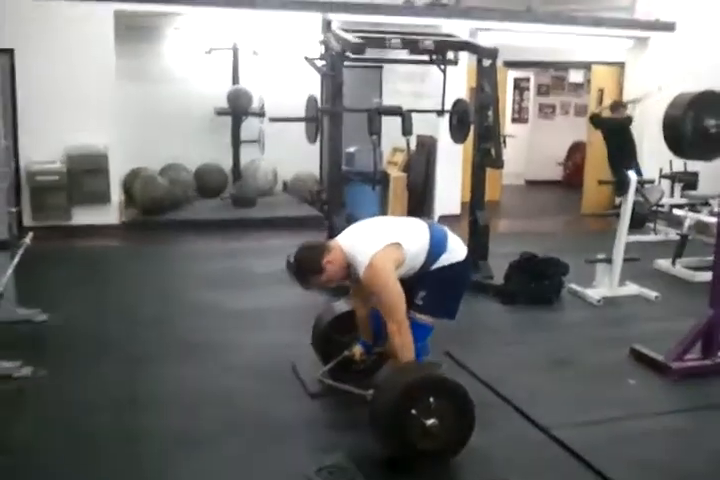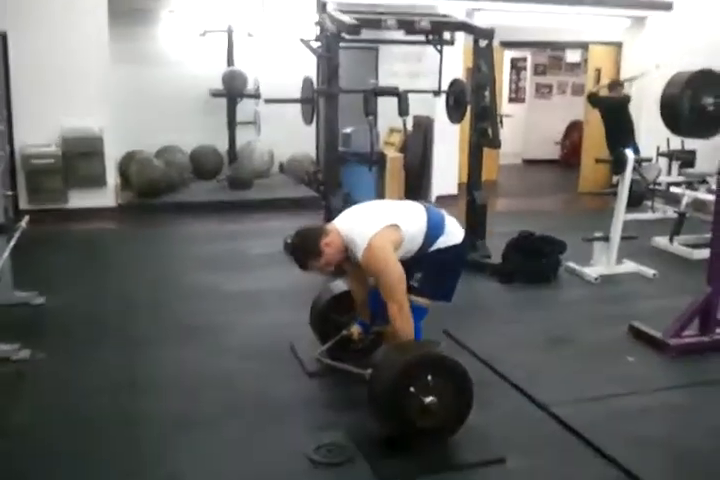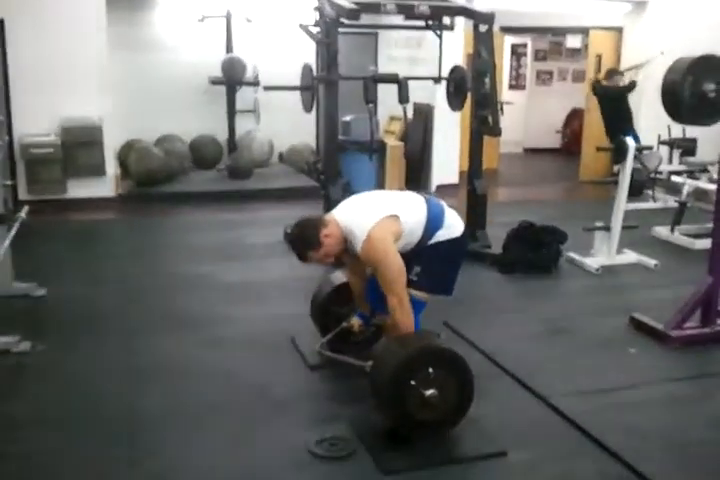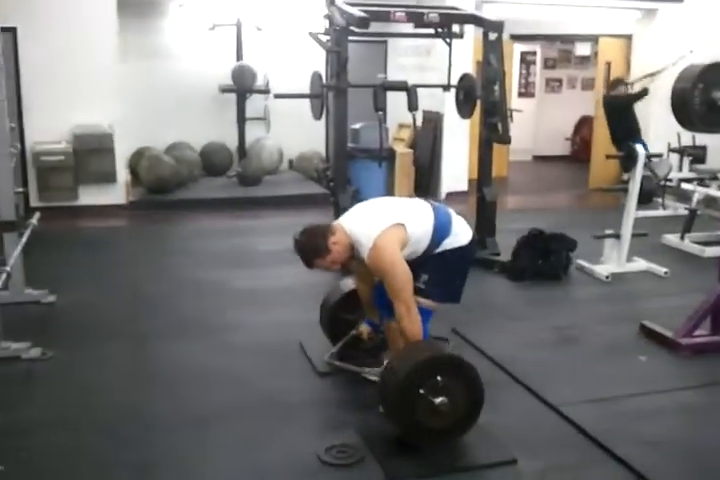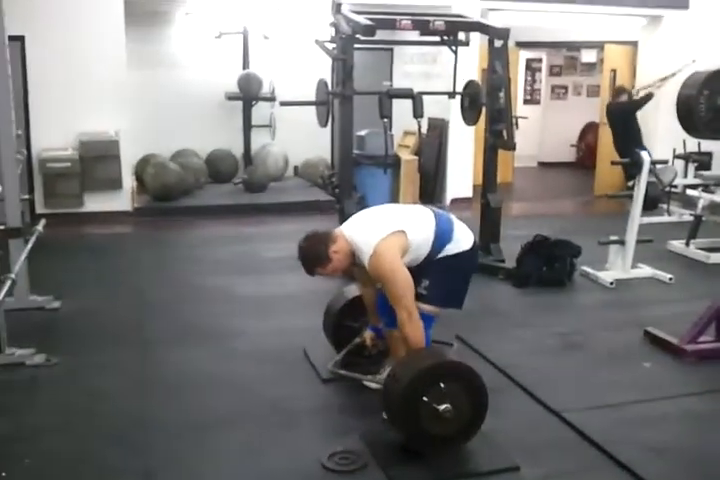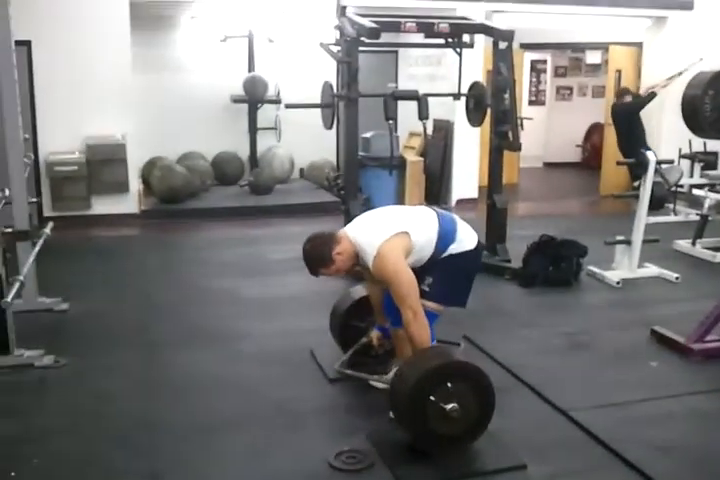
dt=0.1s
person 1, frame 1
left shoulder: (373, 266)
right shoulder: (342, 248)
left elbow: (398, 326)
right elbow: (360, 299)
right wrist: (365, 342)
left hip: (449, 261)
right hip: (421, 253)
left knee: (411, 334)
right knee: (382, 322)
person 1, frame 2
left shoulder: (372, 248)
right shoulder: (340, 231)
left elbow: (398, 307)
right elbow: (357, 281)
right wrist: (363, 322)
left hip: (445, 243)
right hip: (418, 234)
left knee: (405, 315)
right knee: (379, 301)
person 1, frame 3
left shoulder: (372, 238)
right shoulder: (339, 220)
left elbow: (398, 299)
right elbow: (356, 272)
right wrist: (362, 314)
left hip: (445, 235)
right hip: (418, 222)
left knee: (396, 306)
right knee: (377, 294)
person 1, frame 4
left shoulder: (378, 248)
right shoulder: (344, 230)
left elbow: (406, 307)
right elbow: (364, 278)
right wrist: (371, 321)
left hip: (452, 243)
right hip: (427, 232)
left knee: (415, 311)
right knee: (383, 299)
person 1, frame 5
left shoulder: (378, 254)
right shoulder: (346, 236)
left elbow: (408, 314)
right elbow: (367, 284)
right wrist: (374, 326)
left hip: (455, 248)
right hip: (427, 240)
left knee: (417, 321)
right knee: (387, 307)
person 1, frame 6
left shoulder: (383, 255)
right shoulder: (350, 237)
left elbow: (412, 313)
right elbow: (374, 283)
right wrist: (381, 326)
left hip: (459, 248)
right hip: (432, 240)
left knee: (421, 318)
right knee: (392, 307)
